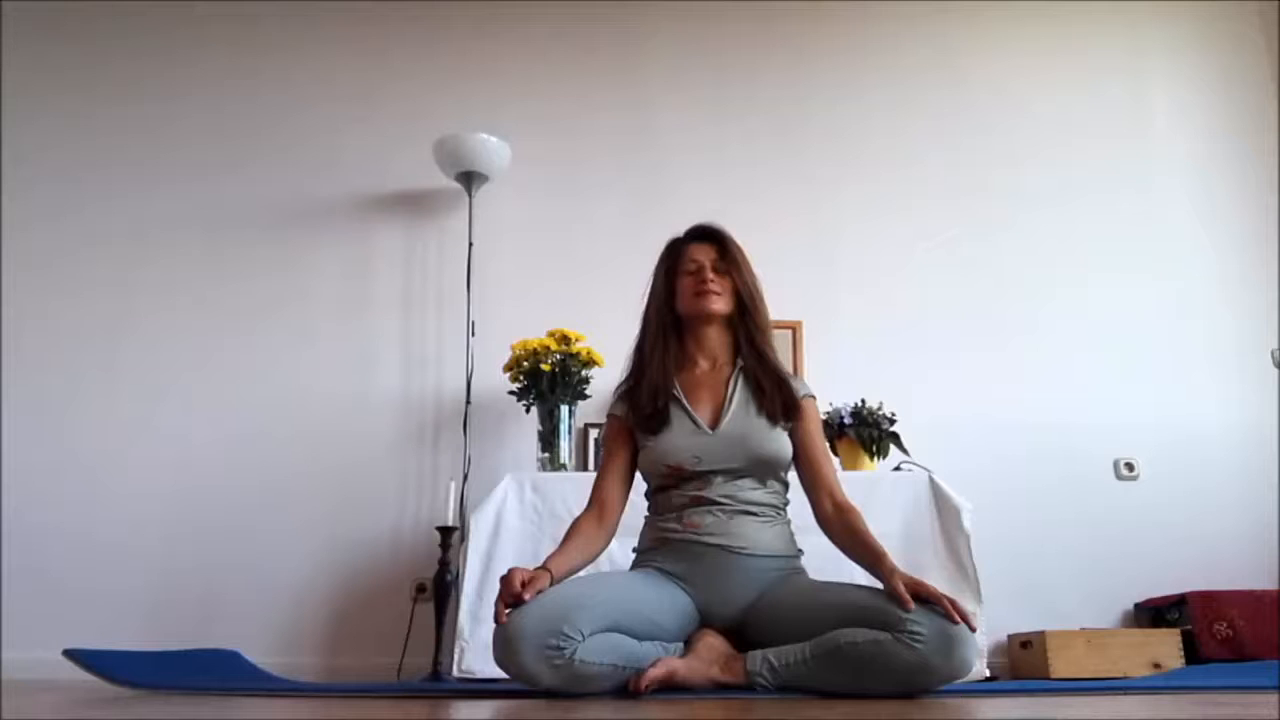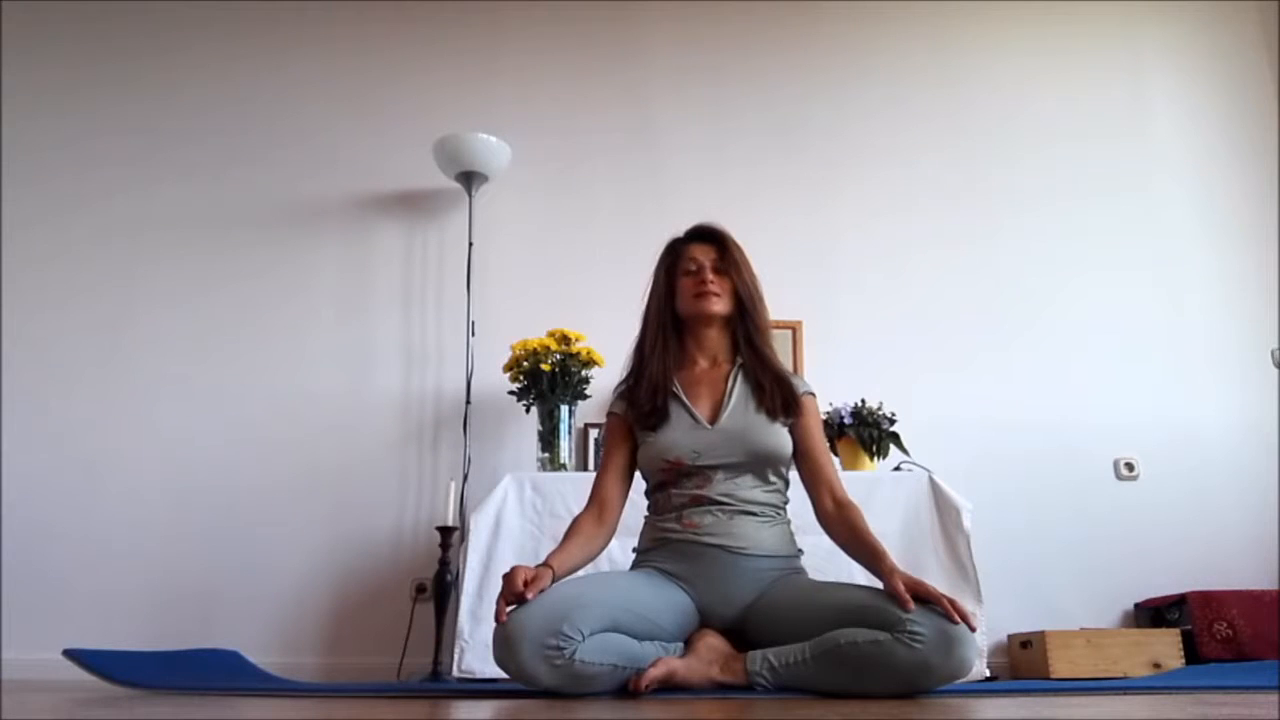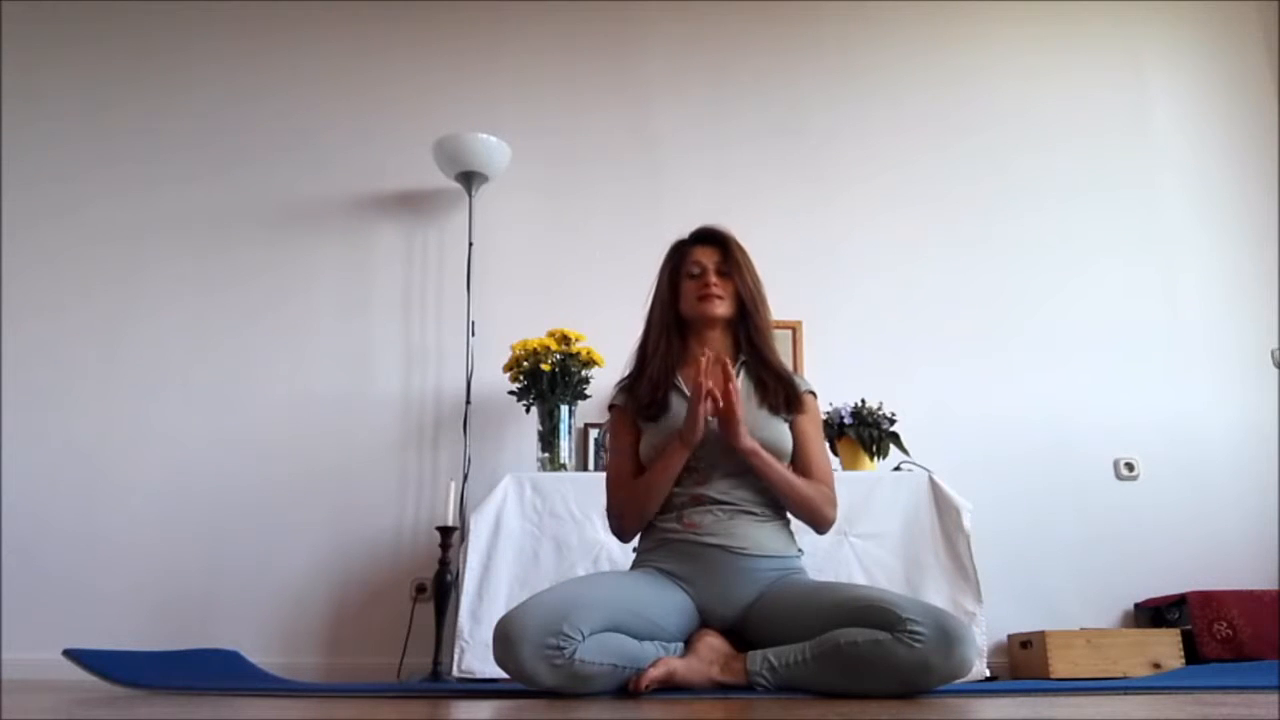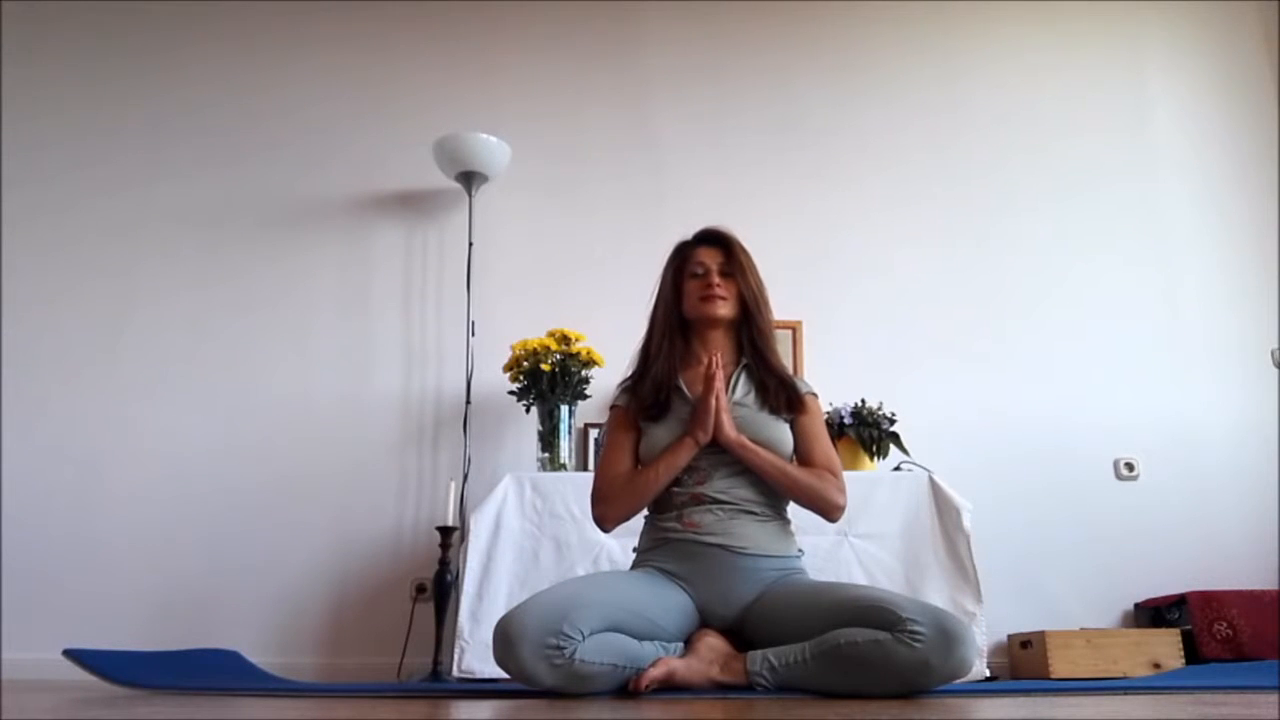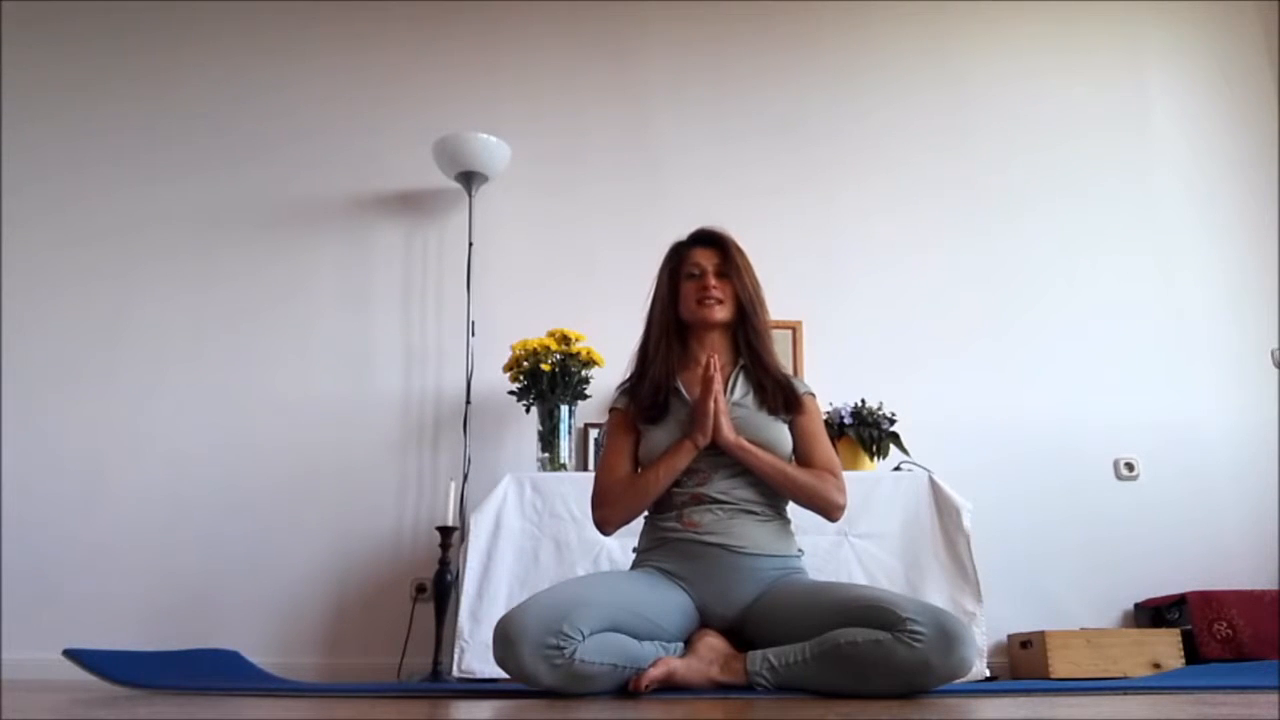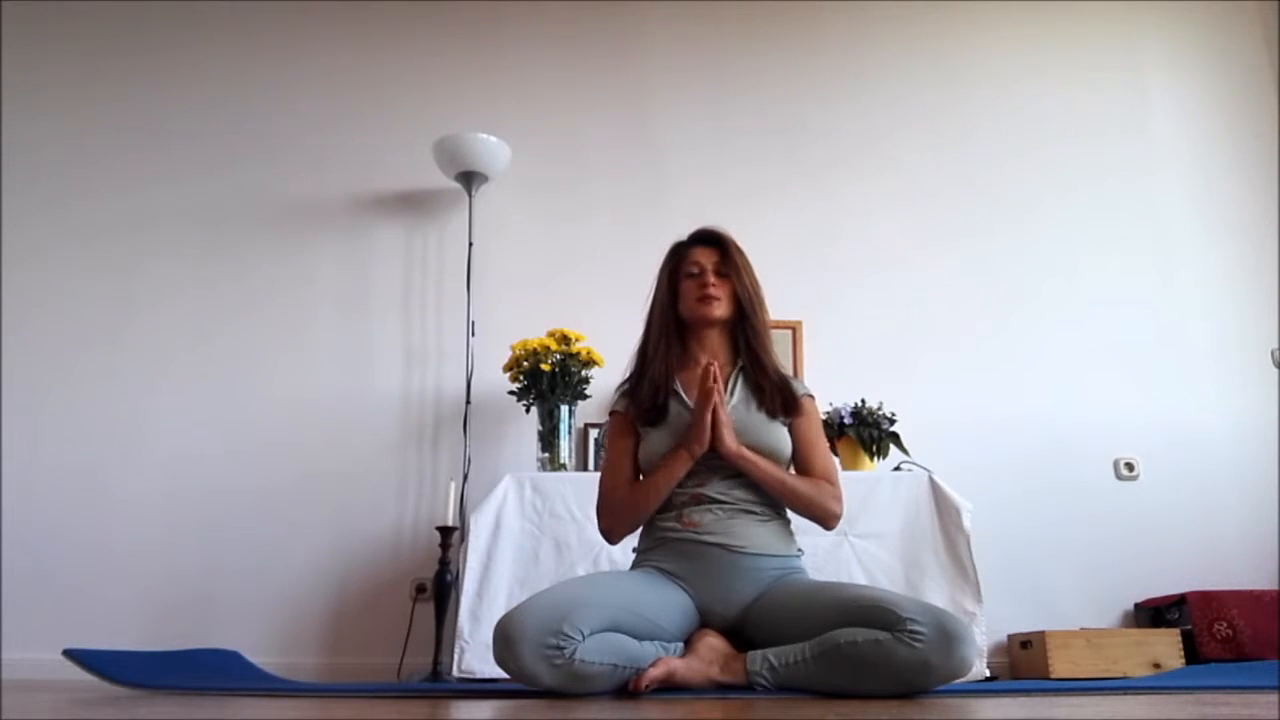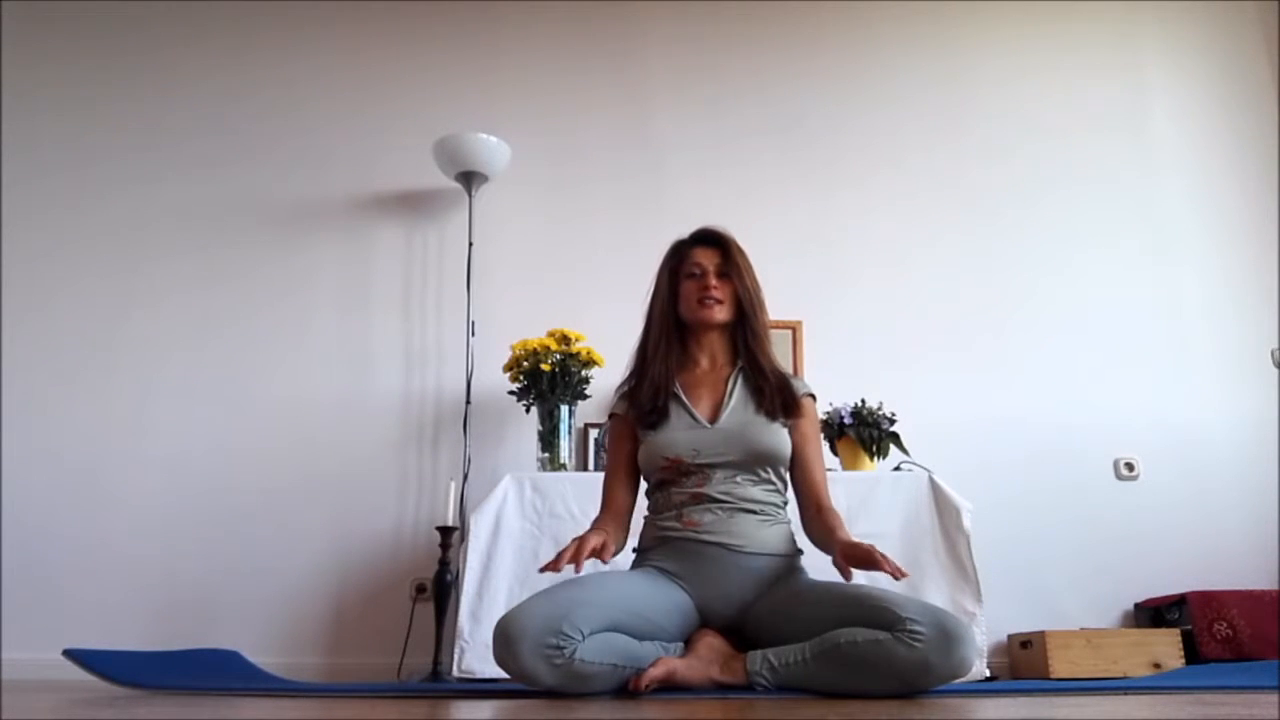
dt=0.5s
person 1, frame 1
left shoulder: (785, 390)
right shoulder: (636, 399)
left elbow: (832, 505)
right elbow: (601, 514)
left wrist: (889, 570)
right wrist: (547, 572)
left hip: (771, 580)
right hip: (666, 578)
left knee: (946, 644)
right knee: (524, 638)
left ankle: (730, 665)
right ankle: (709, 655)
person 1, frame 2
left shoulder: (786, 390)
right shoulder: (635, 399)
left elbow: (832, 502)
right elbow: (601, 513)
left wrist: (887, 568)
right wrist: (550, 566)
left hip: (771, 579)
right hip: (667, 577)
left knee: (944, 644)
right knee: (524, 641)
left ankle: (732, 665)
right ankle: (712, 657)
person 1, frame 3
left shoulder: (787, 388)
right shoulder: (638, 394)
left elbow: (824, 513)
right elbow: (623, 524)
left wrist: (746, 444)
right wrist: (686, 443)
left hip: (771, 579)
right hip: (667, 578)
left knee: (947, 644)
right knee: (521, 640)
left ankle: (728, 665)
right ankle: (707, 653)
person 1, frame 4
left shoulder: (788, 391)
right shoulder: (639, 395)
left elbow: (832, 500)
right elbow: (607, 510)
left wrist: (734, 437)
right wrist: (693, 436)
left hip: (770, 579)
right hip: (667, 577)
left knee: (945, 643)
right knee: (523, 638)
left ankle: (731, 664)
right ankle: (707, 655)
person 1, frame 5
left shoulder: (786, 391)
right shoulder: (637, 397)
left elbow: (832, 500)
right elbow: (608, 514)
left wrist: (733, 439)
right wrist: (692, 440)
left hip: (770, 578)
right hip: (667, 576)
left knee: (944, 643)
right knee: (523, 638)
left ankle: (729, 665)
right ankle: (711, 656)
person 1, frame 6
left shoulder: (787, 393)
right shoulder: (637, 399)
left elbow: (829, 507)
right elbow: (612, 523)
left wrist: (735, 449)
right wrist: (688, 448)
left hip: (771, 580)
right hip: (667, 577)
left knee: (944, 643)
right knee: (522, 638)
left ankle: (730, 665)
right ankle: (706, 655)
person 1, frame 7
left shoulder: (787, 392)
right shoulder: (637, 400)
left elbow: (818, 507)
right elbow: (613, 516)
left wrist: (842, 542)
right wrist: (597, 537)
left hip: (771, 582)
right hip: (667, 577)
left knee: (944, 643)
right knee: (522, 639)
left ankle: (731, 665)
right ankle: (728, 658)
